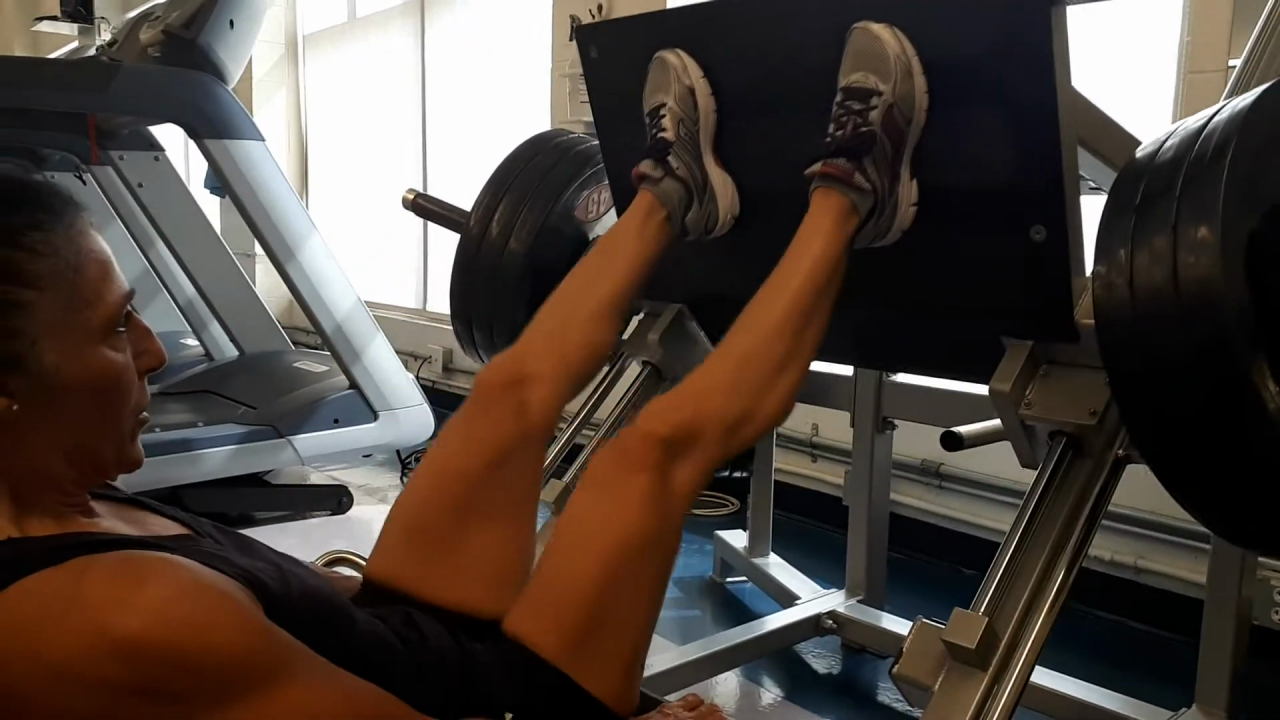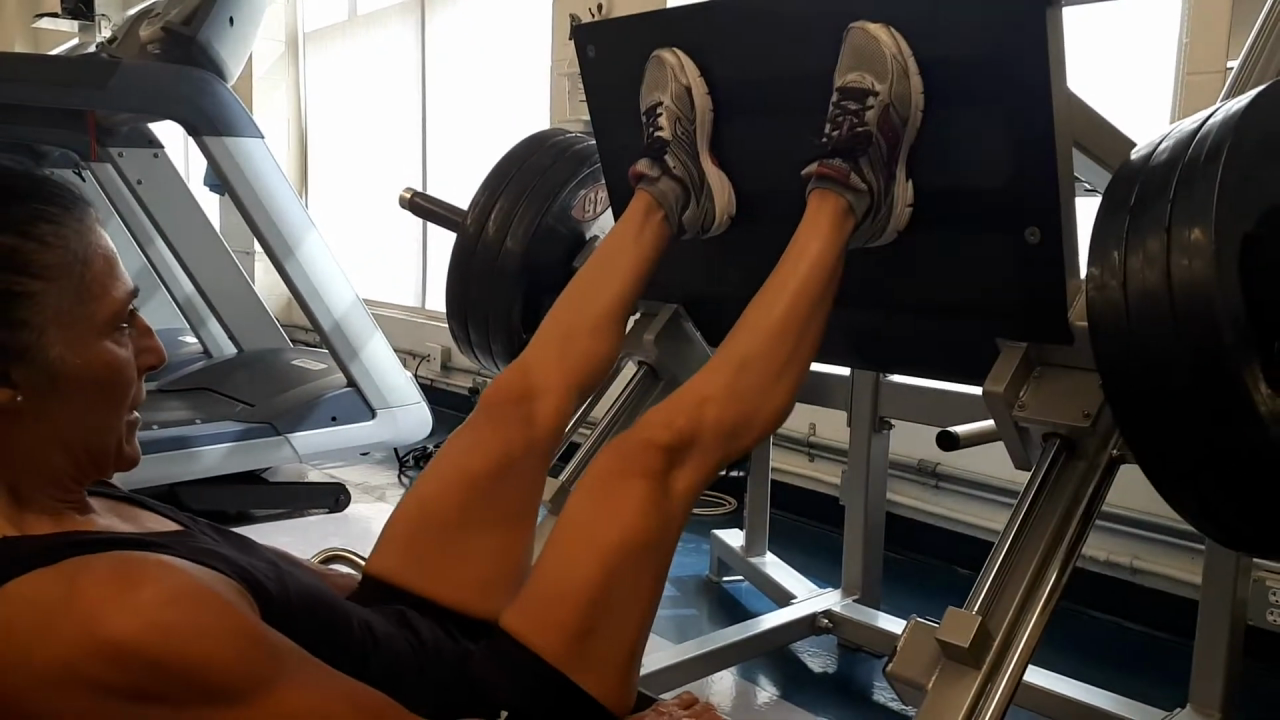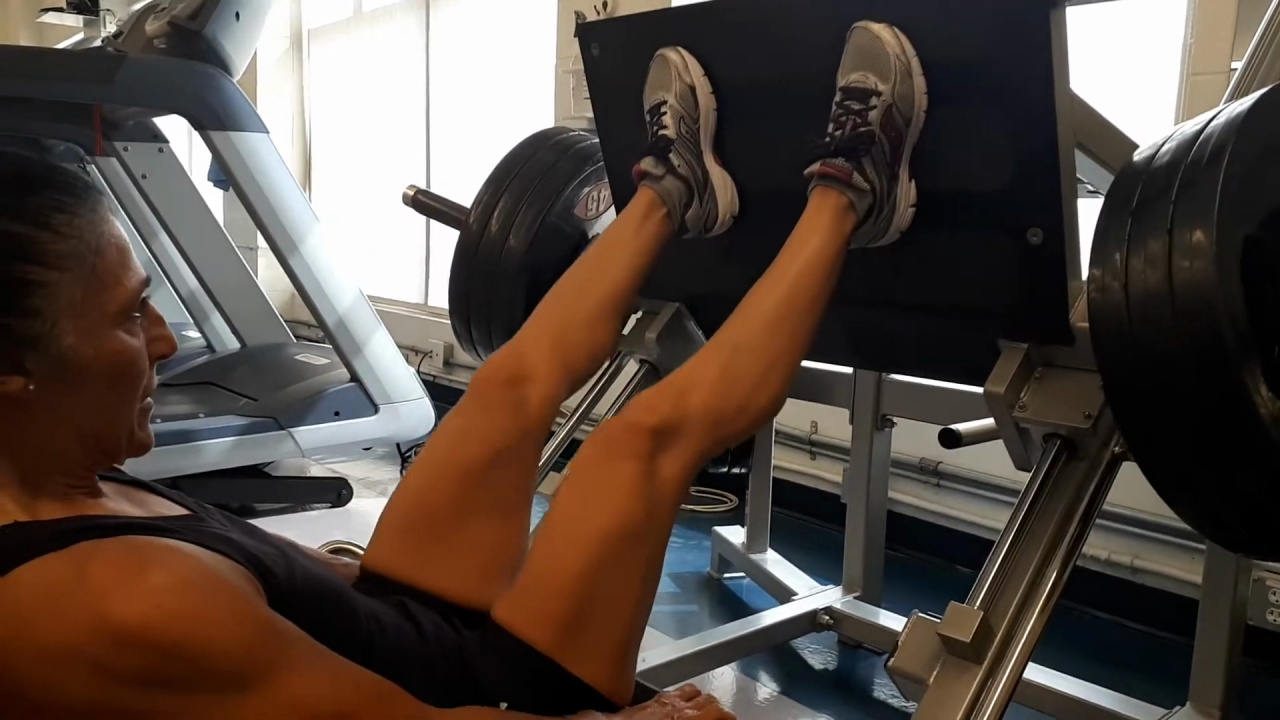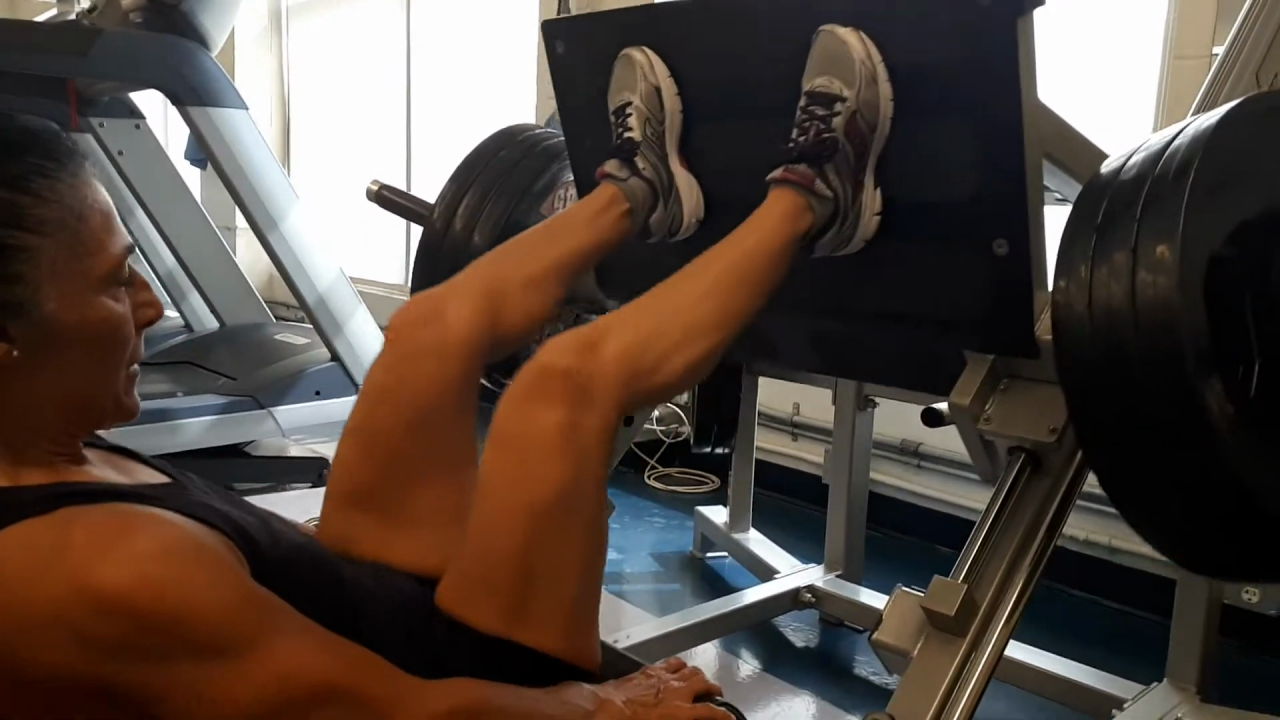
dt=0.5s
person 1, frame 1
right shoulder: (107, 615)
left hip: (396, 646)
left knee: (520, 385)
right knee: (665, 439)
left ankle: (666, 196)
right ankle: (844, 200)
person 1, frame 2
right shoulder: (101, 618)
left wrist: (340, 583)
left hip: (391, 640)
left knee: (525, 400)
right knee: (663, 447)
left ankle: (664, 195)
right ankle: (842, 198)
person 1, frame 3
right shoulder: (110, 602)
left wrist: (345, 574)
left hip: (391, 633)
left knee: (517, 378)
right knee: (652, 430)
left ankle: (666, 192)
right ankle: (843, 198)
person 1, frame 4
right shoulder: (95, 569)
left hip: (365, 619)
left knee: (437, 326)
right knee: (571, 378)
left ankle: (633, 191)
right ankle: (808, 200)
